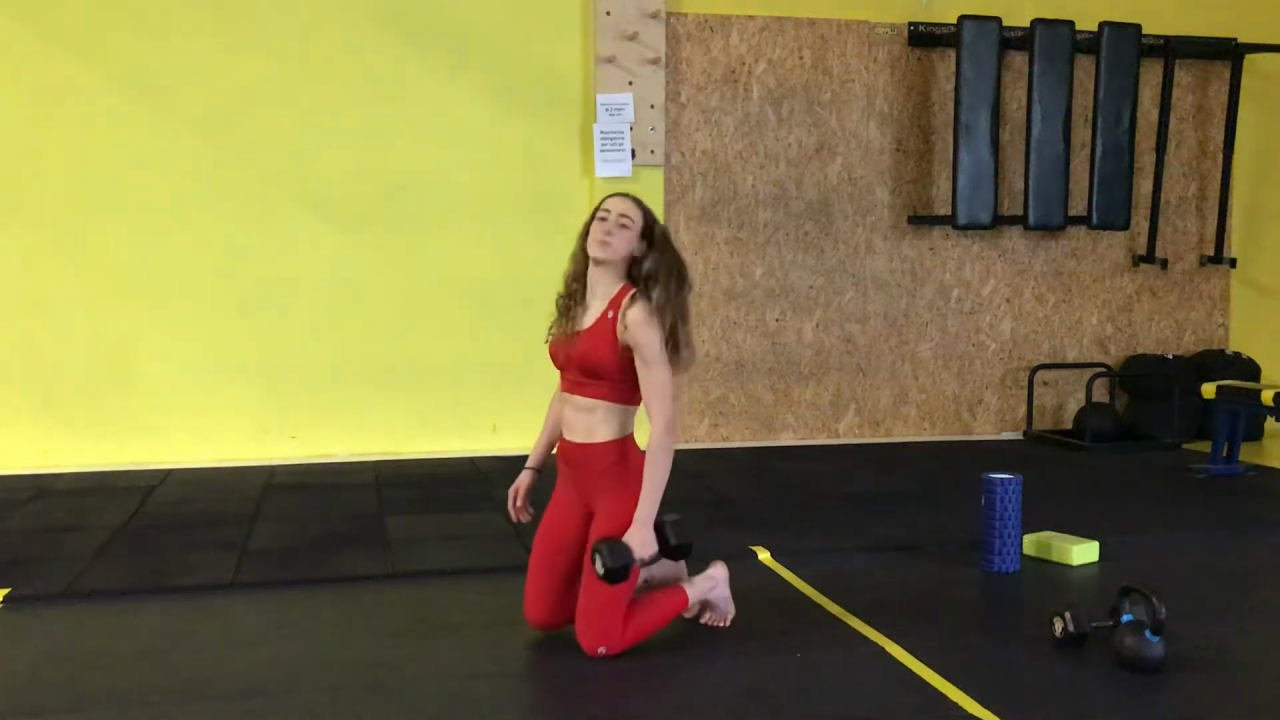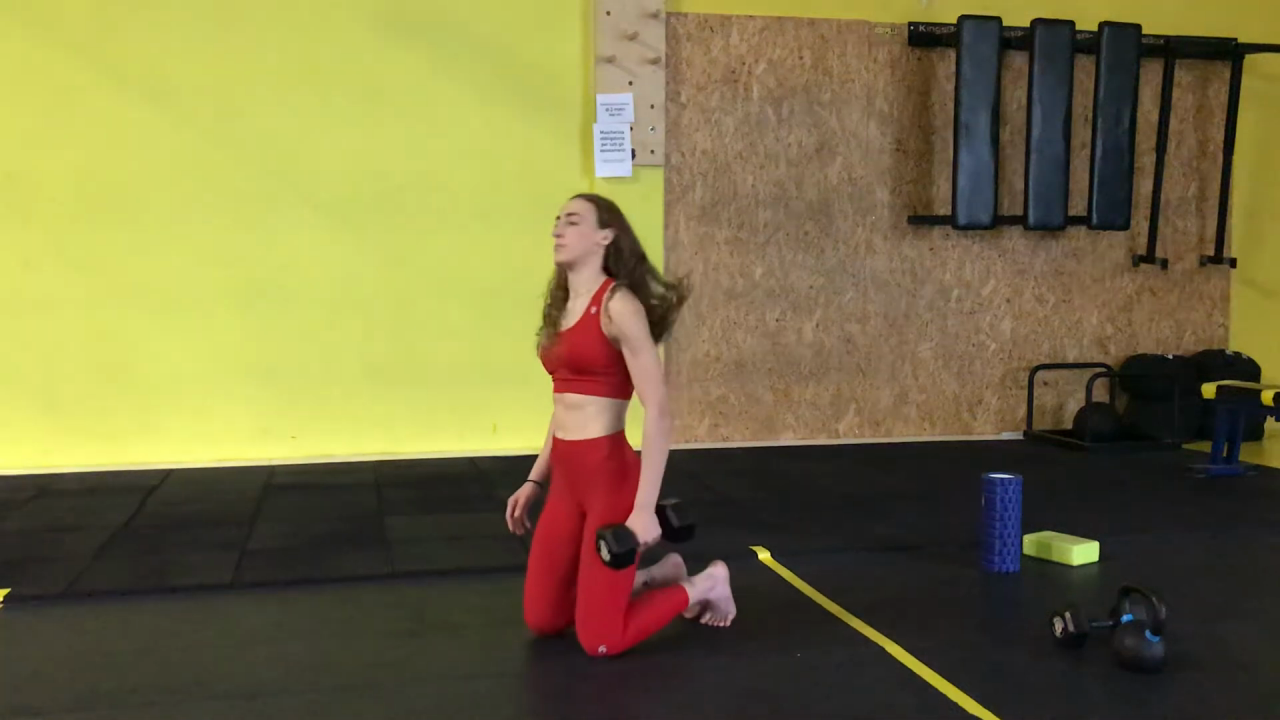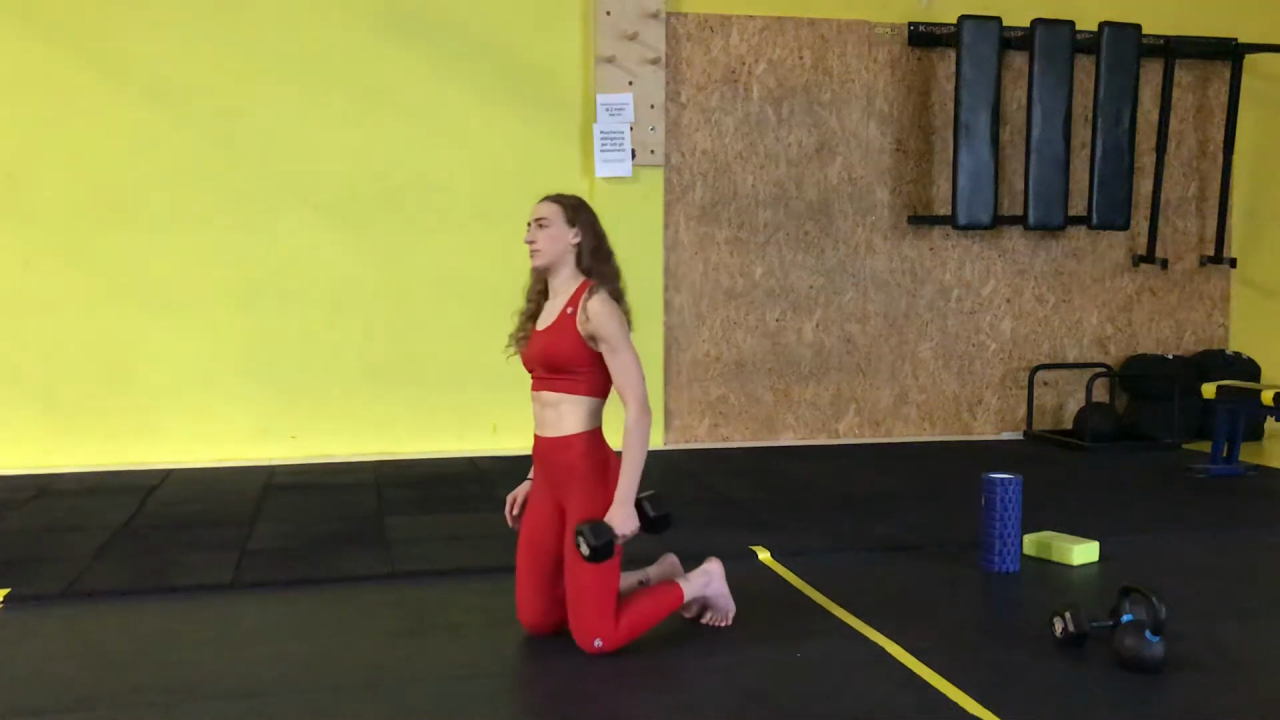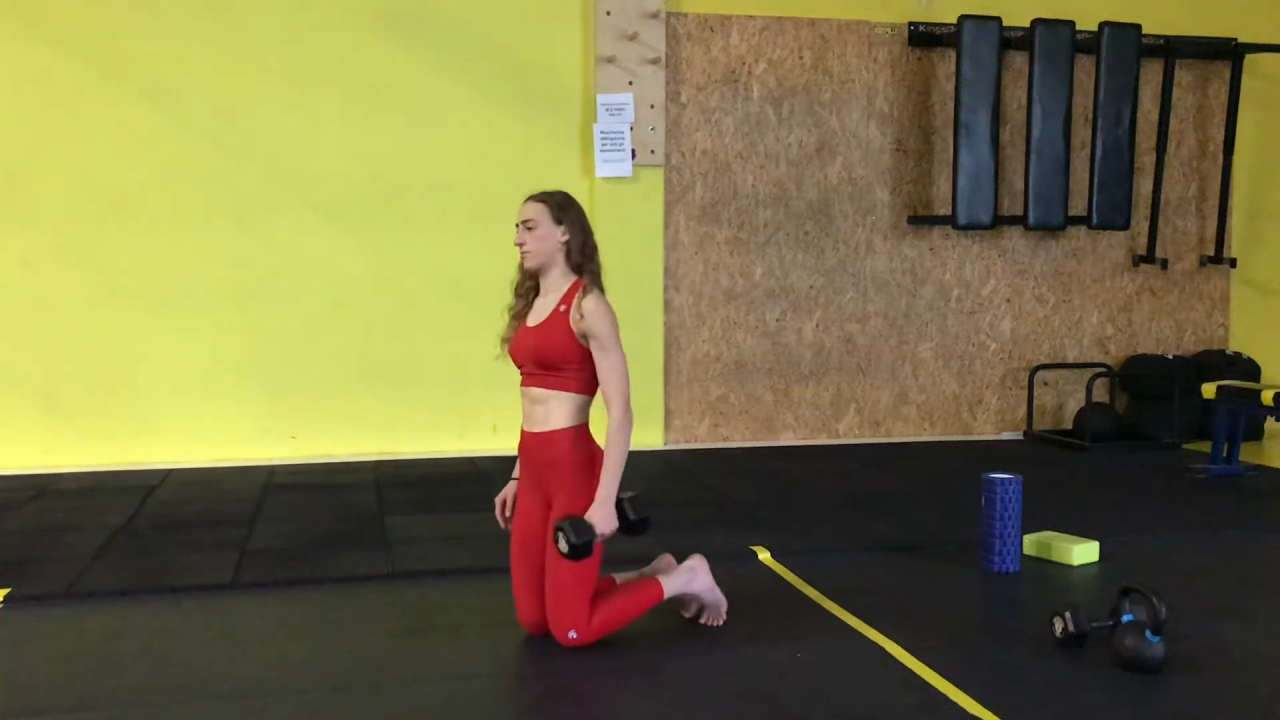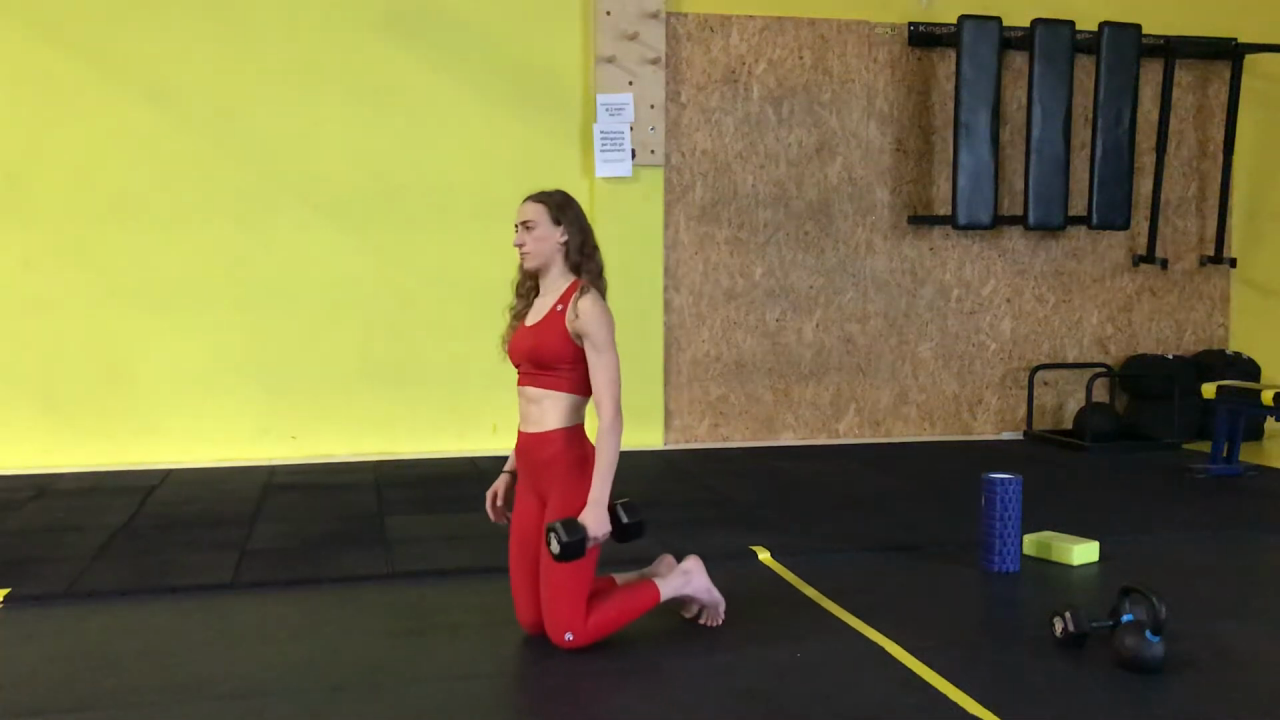
dt=0.2s
person 1, frame 1
left shoulder: (636, 312)
right shoulder: (573, 303)
left elbow: (664, 425)
left wrist: (642, 524)
right wrist: (532, 466)
left hip: (618, 479)
right hip: (572, 477)
left knee: (598, 640)
right knee: (540, 616)
left ankle: (704, 584)
right ankle: (657, 575)
person 1, frame 2
left shoulder: (619, 304)
right shoulder: (563, 307)
left elbow: (659, 412)
left wrist: (645, 508)
right wrist: (534, 480)
left hip: (611, 475)
right hip: (566, 478)
left knee: (599, 640)
right knee: (541, 620)
left ankle: (705, 583)
right ankle: (657, 576)
person 1, frame 3
left shoulder: (594, 305)
right shoulder: (543, 307)
left elbow: (638, 410)
left wrist: (623, 502)
right wrist: (531, 478)
left hip: (587, 472)
right hip: (551, 476)
left knee: (595, 635)
right knee: (535, 619)
left ankle: (700, 581)
right ankle: (654, 576)
person 1, frame 4
left shoulder: (586, 305)
right shoulder: (530, 304)
left elbow: (620, 412)
left wrist: (606, 501)
right wrist: (517, 477)
left hip: (575, 468)
right hip: (536, 471)
left knee: (570, 628)
right knee: (532, 619)
left ankle: (684, 579)
right ankle: (652, 574)
person 1, frame 5
left shoulder: (584, 305)
right shoulder: (531, 303)
left elbow: (610, 414)
left wrist: (598, 503)
right wrist: (509, 472)
left hip: (570, 469)
right hip: (532, 471)
left knee: (567, 630)
right knee: (533, 620)
left ankle: (680, 580)
right ankle: (654, 574)
